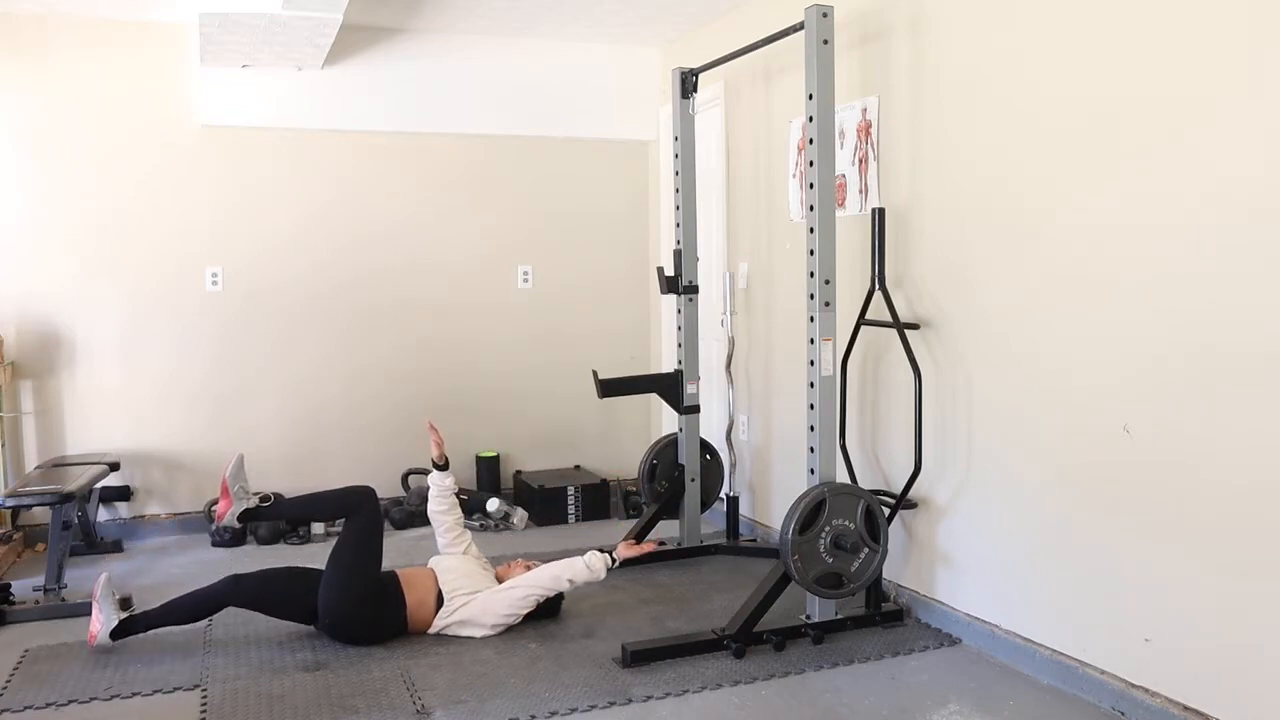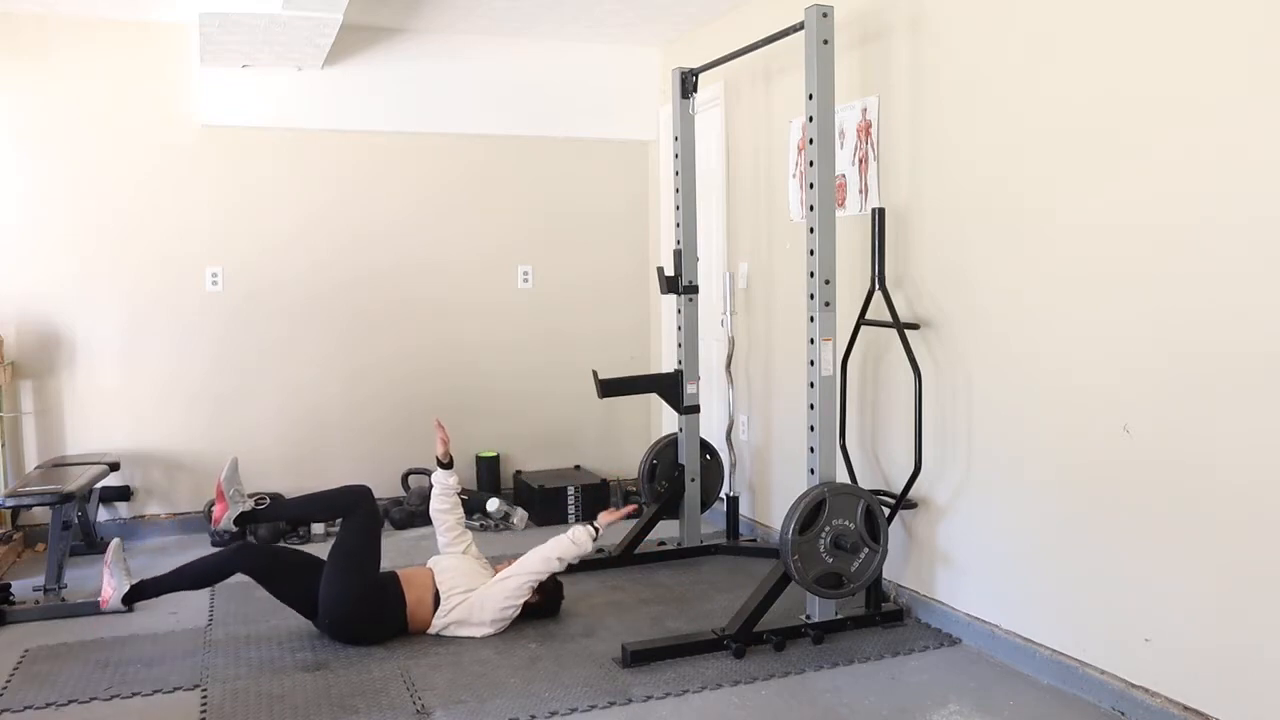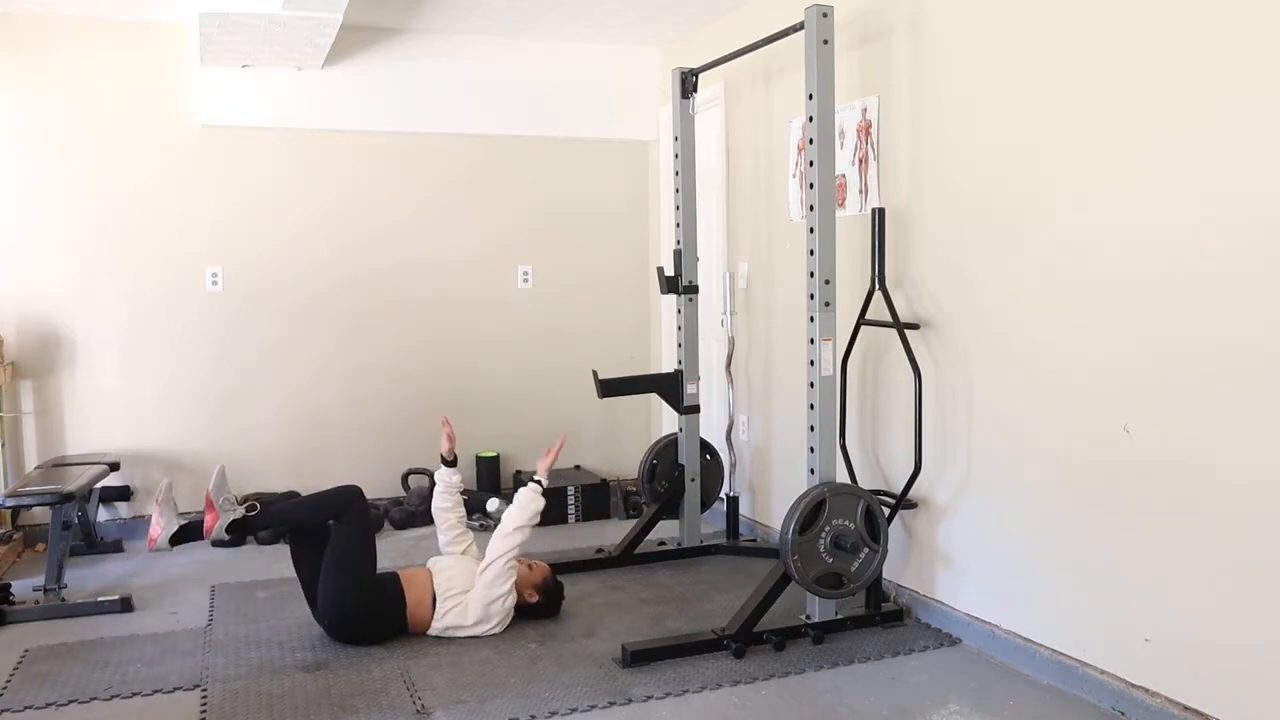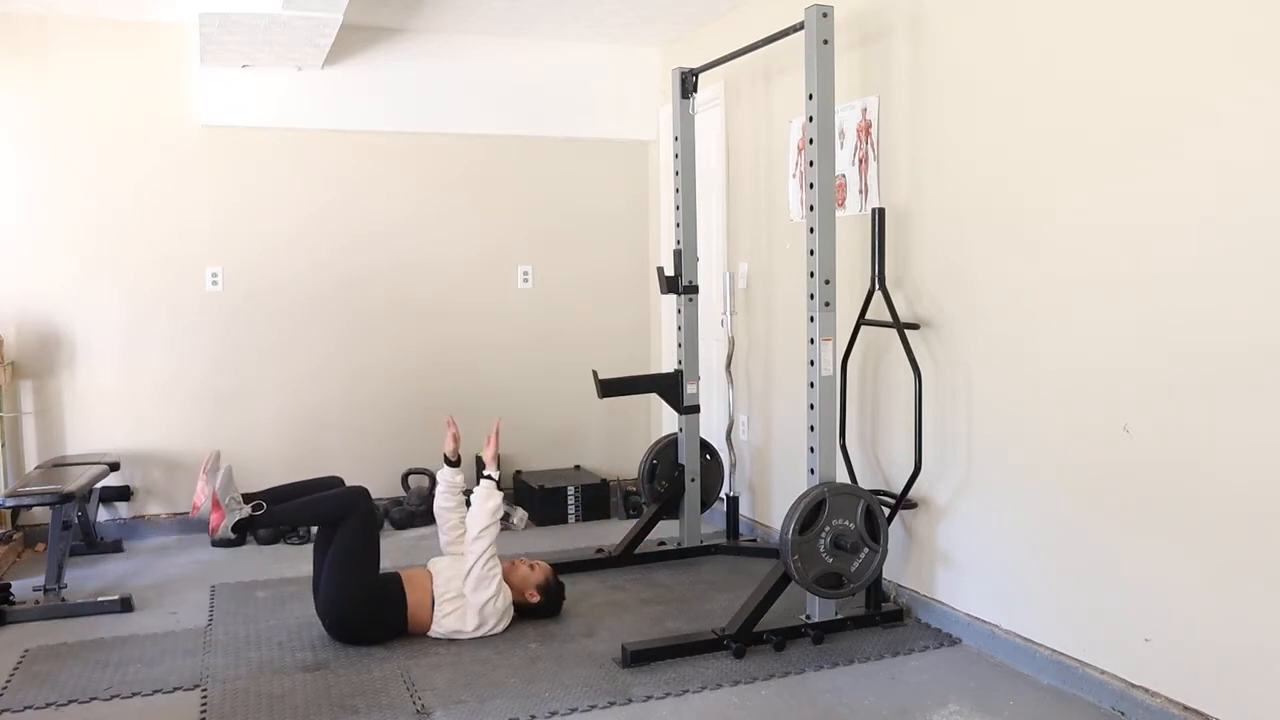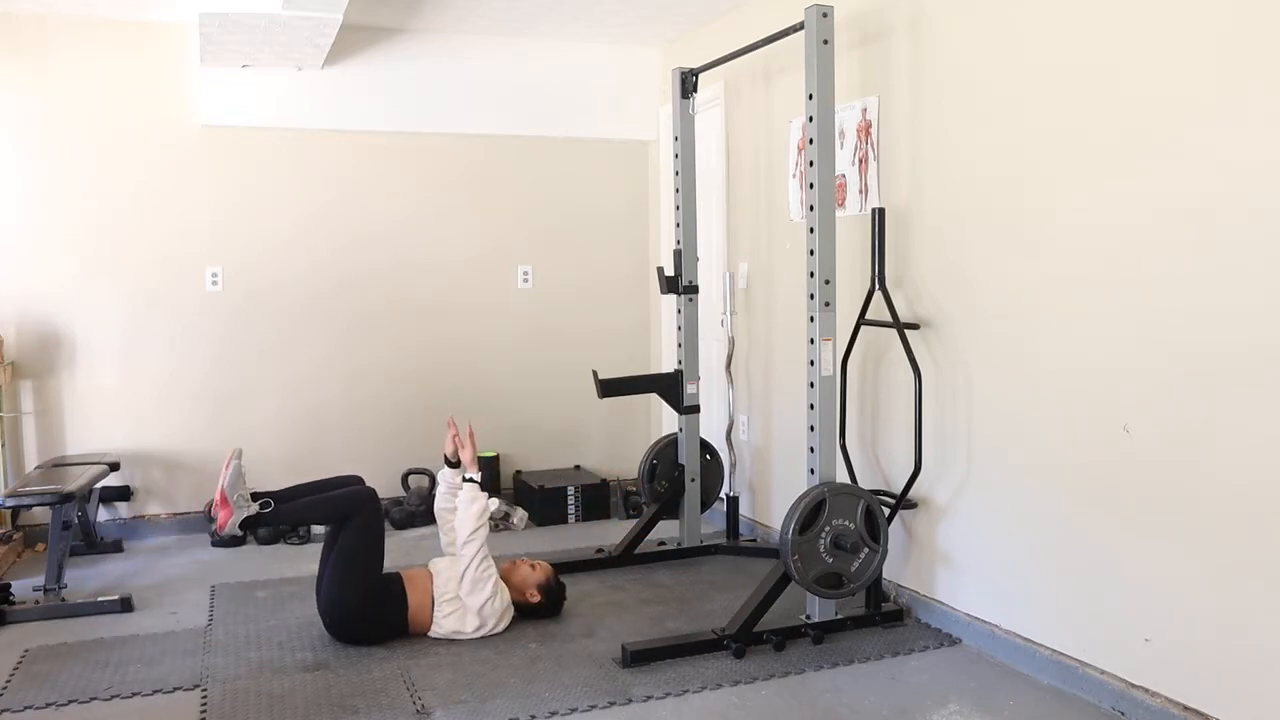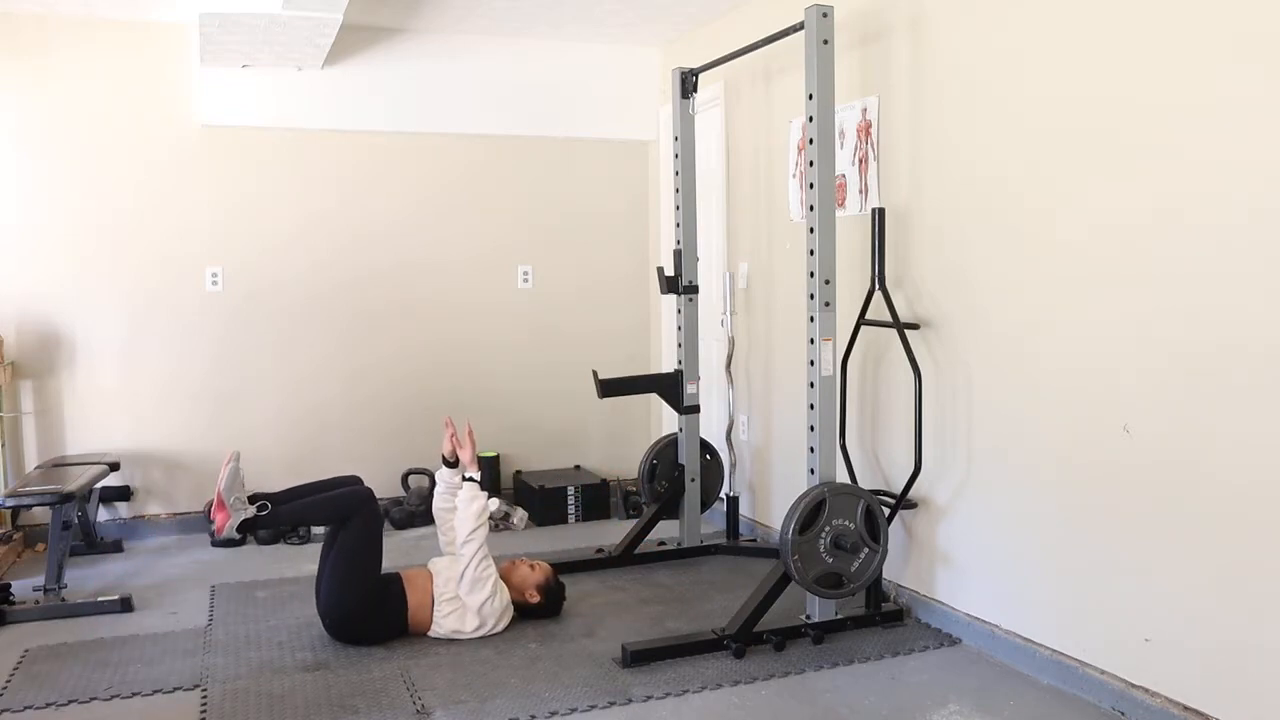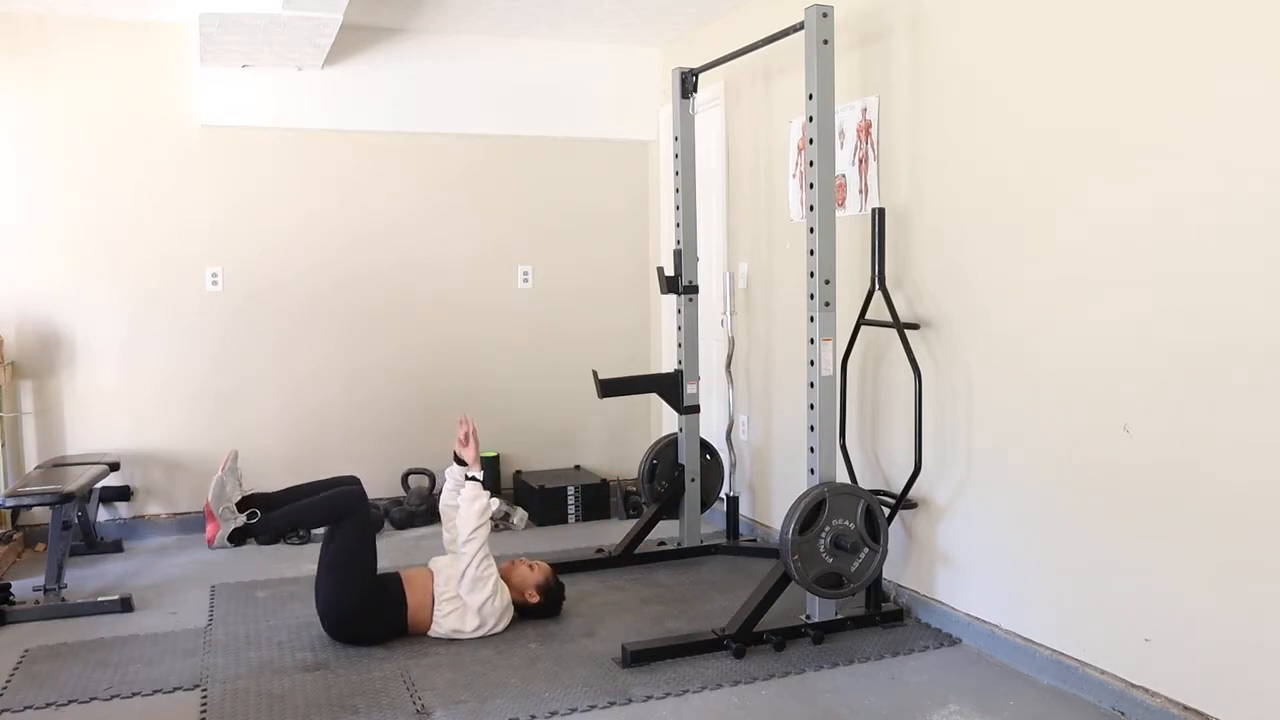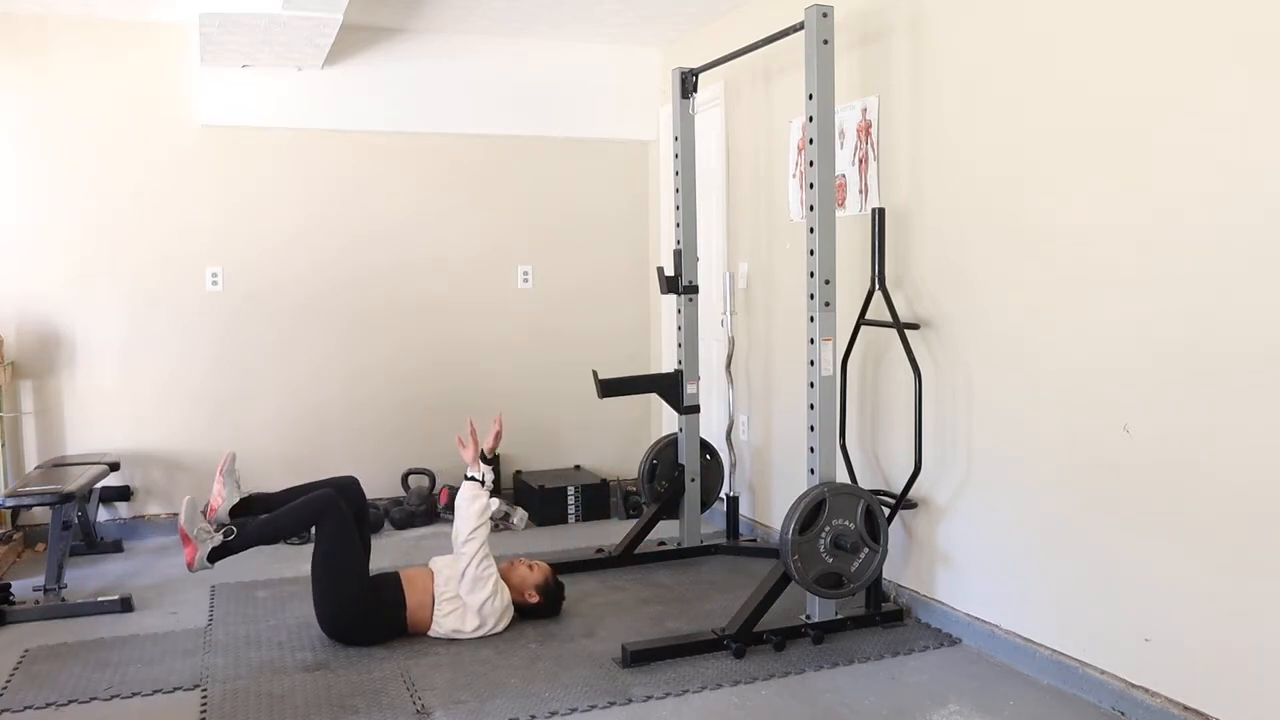
dt=0.3s
person 1, frame 1
left shoulder: (502, 606)
right shoulder: (477, 569)
left elbow: (557, 576)
right elbow: (448, 524)
left wrist: (609, 558)
right wrist: (441, 465)
left hip: (359, 615)
right hip: (348, 605)
left knee: (364, 499)
right knee: (236, 586)
left ankle: (248, 509)
right ankle: (118, 626)
person 1, frame 2
left shoulder: (498, 606)
right shoulder: (475, 567)
left elbow: (542, 560)
right elbow: (448, 523)
left wrist: (592, 530)
right wrist: (445, 464)
left hip: (358, 614)
right hip: (349, 603)
left knee: (361, 498)
right knee: (246, 554)
left ankle: (245, 511)
right ankle: (130, 593)
person 1, frame 3
left shoulder: (496, 606)
right shoulder: (476, 570)
left elbow: (510, 539)
right elbow: (452, 522)
left wrist: (539, 481)
right wrist: (448, 461)
left hip: (357, 614)
right hip: (349, 603)
left knee: (351, 498)
right knee: (293, 509)
left ankle: (235, 522)
person 1, frame 4
left shoulder: (495, 606)
right shoulder: (474, 573)
left elbow: (481, 537)
right elbow: (454, 527)
left wrist: (491, 471)
right wrist: (451, 462)
left hip: (355, 614)
right hip: (350, 603)
left knee: (358, 499)
right knee: (332, 486)
left ankle: (240, 521)
right ankle: (237, 508)
person 1, frame 5
left shoulder: (494, 605)
right shoulder: (481, 579)
left elbow: (472, 542)
right elbow: (454, 531)
left wrist: (472, 474)
right wrist: (452, 464)
left hip: (355, 614)
right hip: (348, 601)
left knee: (364, 499)
right knee: (353, 485)
left ankle: (247, 517)
right ankle: (250, 503)
person 1, frame 6
left shoulder: (493, 605)
right shoulder: (482, 579)
left elbow: (471, 541)
right elbow: (451, 528)
left wrist: (471, 472)
right wrist: (450, 463)
left hip: (355, 614)
right hip: (348, 600)
left knee: (361, 499)
right knee: (353, 486)
left ankle: (245, 519)
right ankle: (249, 506)
person 1, frame 7
left shoulder: (494, 605)
right shoulder: (484, 580)
left elbow: (474, 540)
right elbow: (455, 524)
left wrist: (474, 471)
right wrist: (459, 461)
left hip: (355, 615)
right hip: (354, 601)
left knee: (350, 501)
right knee: (349, 487)
left ankle: (237, 529)
right ankle: (243, 503)
person 1, frame 8
left shoulder: (494, 605)
right shoulder: (483, 581)
left elbow: (472, 541)
right elbow: (471, 543)
left wrist: (475, 469)
right wrist: (486, 460)
left hip: (355, 616)
right hip: (360, 598)
left knee: (327, 504)
right knee: (347, 488)
left ankle: (214, 548)
right ankle: (236, 506)
